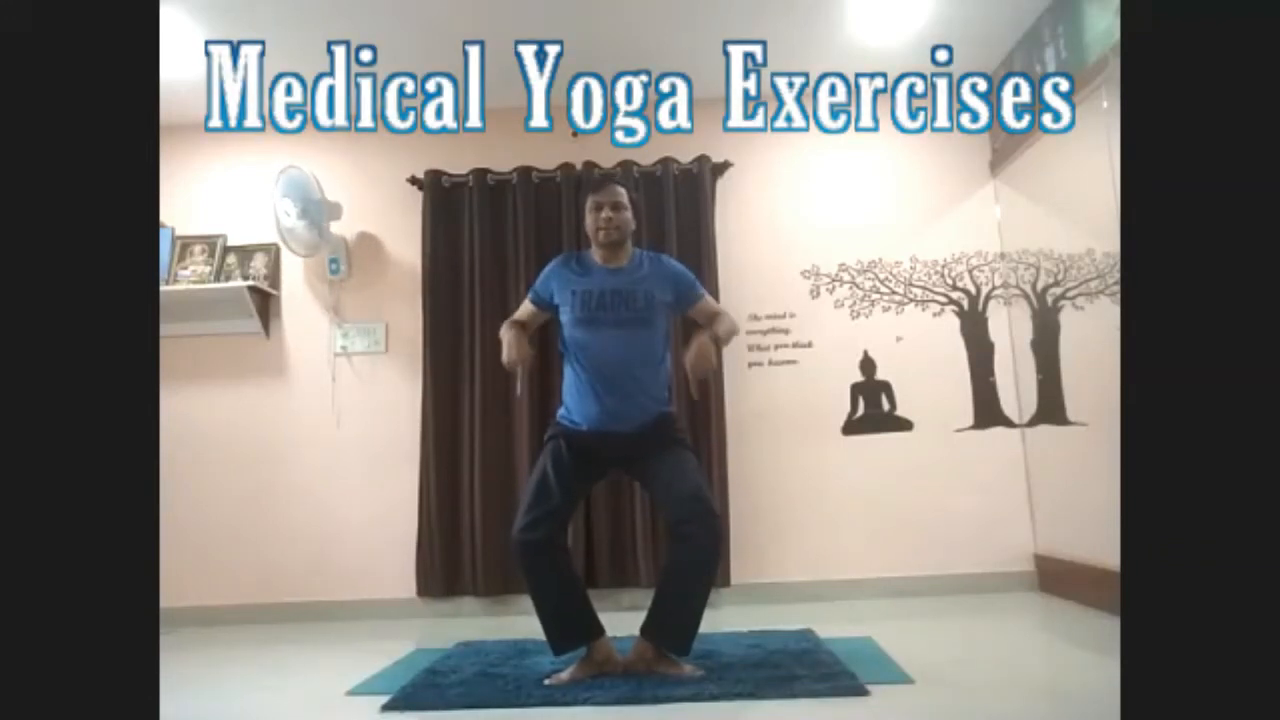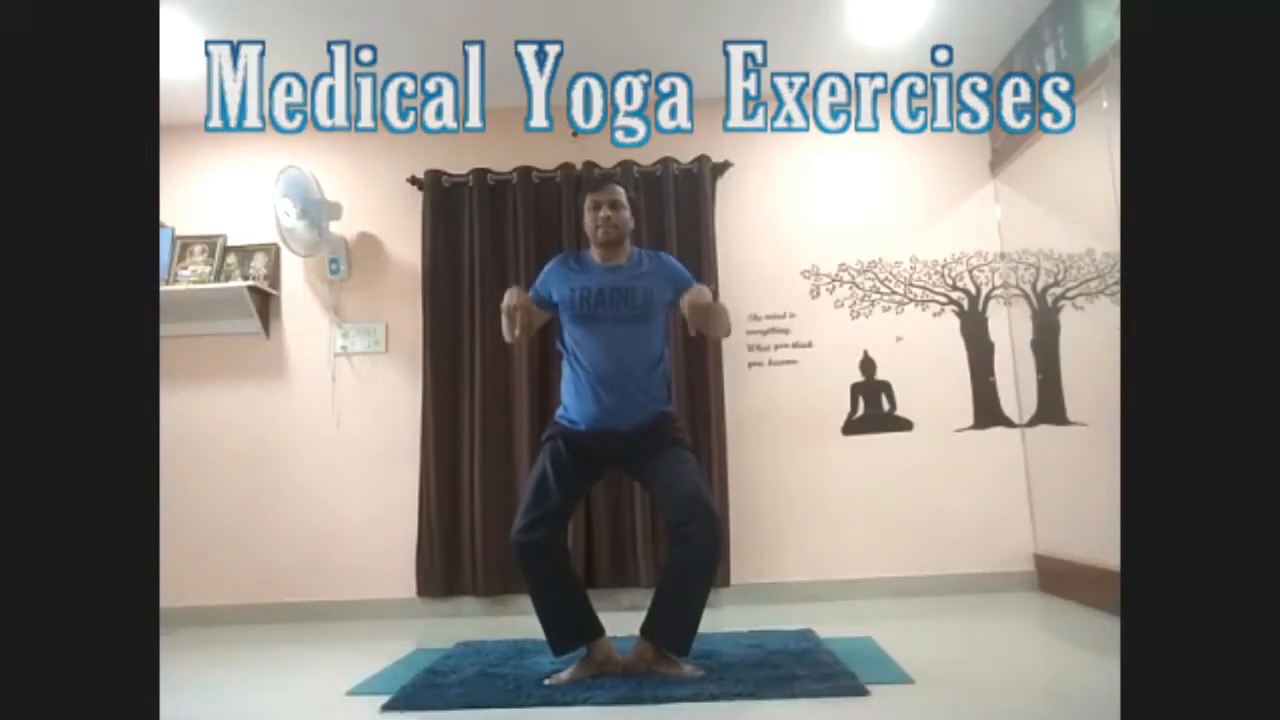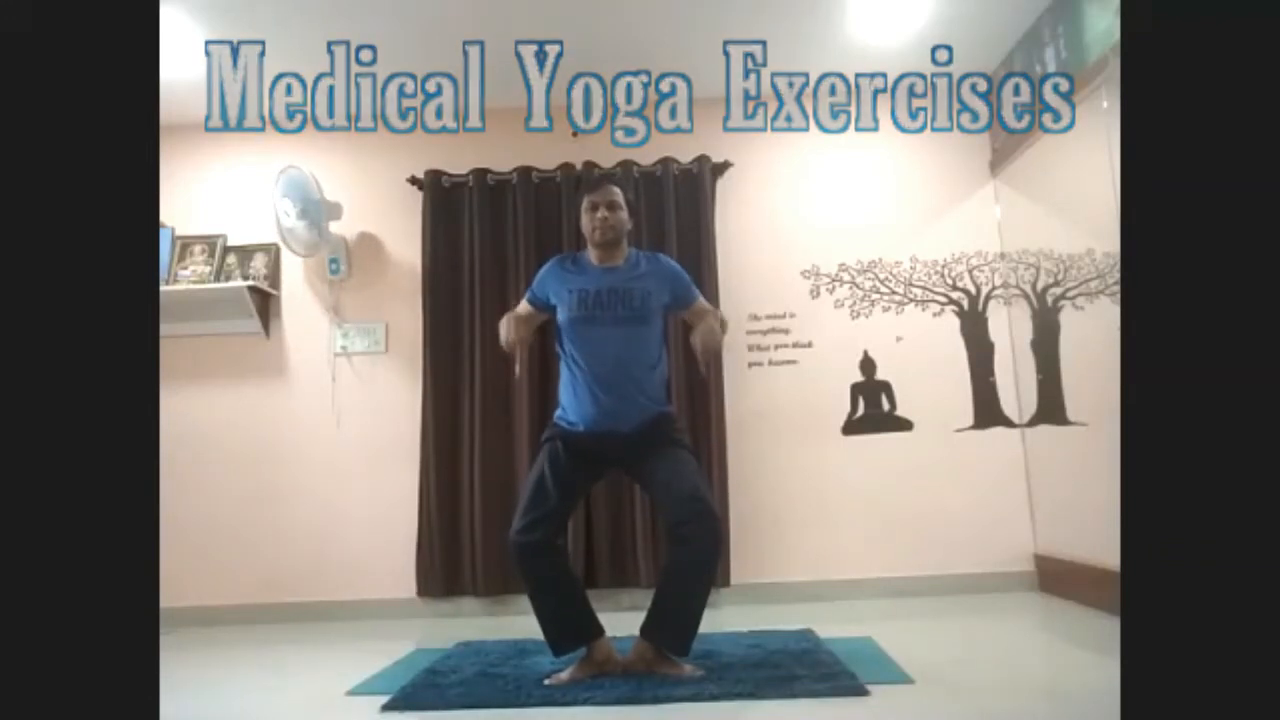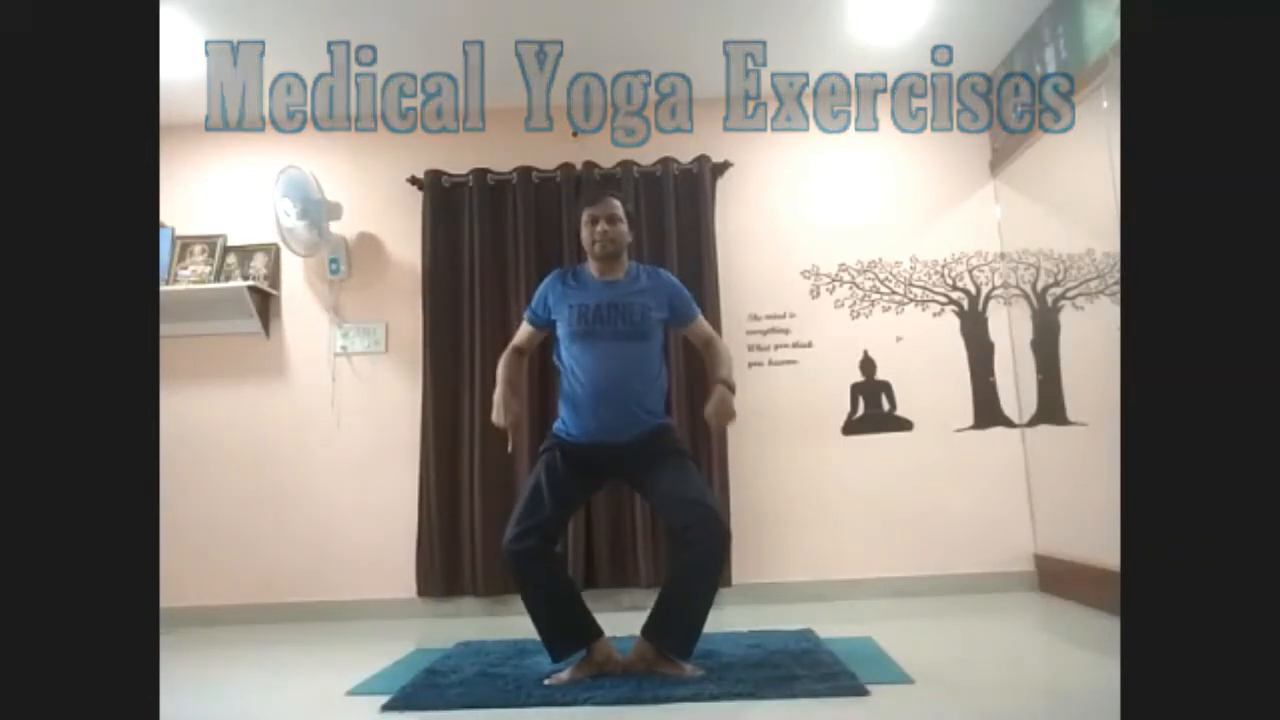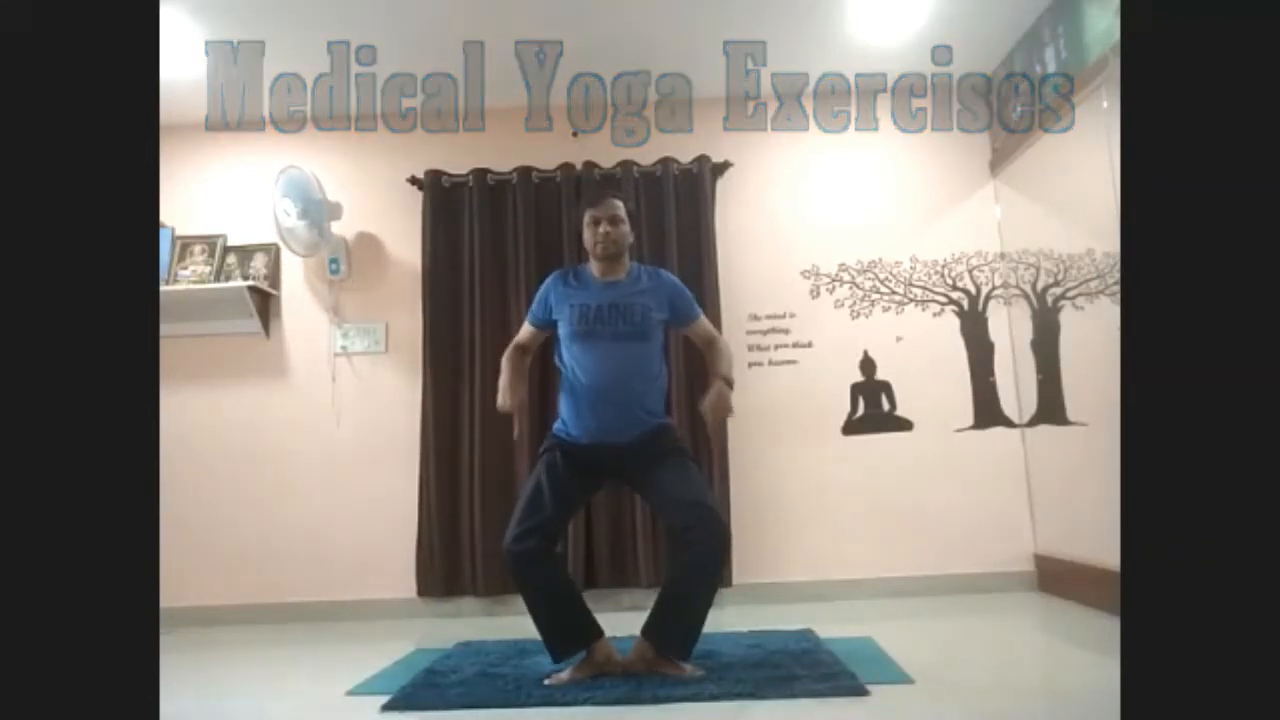
dt=0.3s
person 1, frame 1
left shoulder: (665, 273)
right shoulder: (561, 274)
left elbow: (723, 319)
right elbow: (518, 321)
left wrist: (709, 340)
right wrist: (512, 338)
left hip: (653, 429)
right hip: (577, 432)
left knee: (701, 527)
right knee: (531, 535)
left ankle: (654, 647)
right ankle: (594, 648)
person 1, frame 2
left shoulder: (663, 270)
right shoulder: (560, 273)
left elbow: (720, 327)
right elbow: (518, 329)
left wrist: (705, 305)
right wrist: (513, 305)
left hip: (651, 428)
right hip: (575, 431)
left knee: (701, 527)
right knee: (530, 536)
left ankle: (654, 646)
right ankle: (593, 648)
person 1, frame 3
left shoulder: (662, 272)
right shoulder: (557, 274)
left elbow: (713, 318)
right elbow: (519, 321)
left wrist: (710, 327)
right wrist: (511, 327)
left hip: (651, 428)
right hip: (574, 432)
left knee: (700, 527)
right knee: (529, 537)
left ankle: (656, 646)
right ankle: (593, 648)
person 1, frame 4
left shoulder: (661, 286)
right shoulder: (557, 288)
left elbow: (710, 342)
right elbow: (518, 348)
left wrist: (722, 386)
right wrist: (505, 394)
left hip: (650, 441)
right hip: (573, 444)
left knee: (709, 534)
right knee: (521, 544)
left ankle: (657, 647)
right ankle: (593, 649)
person 1, frame 5
left shoulder: (662, 286)
right shoulder: (559, 288)
left elbow: (711, 340)
right elbow: (520, 346)
left wrist: (721, 382)
right wrist: (509, 382)
left hip: (651, 441)
right hip: (573, 444)
left knee: (708, 534)
right knee: (522, 545)
left ankle: (657, 648)
right ankle: (592, 649)
